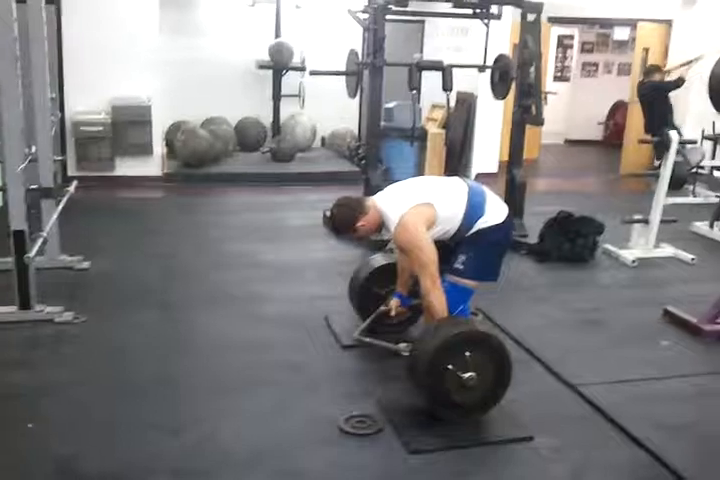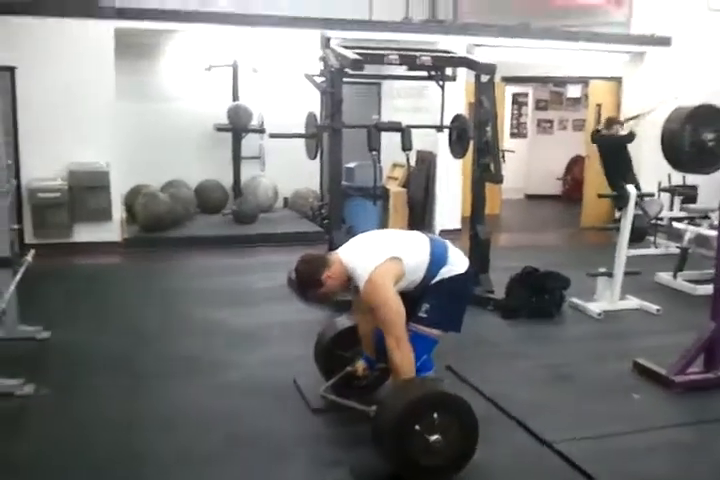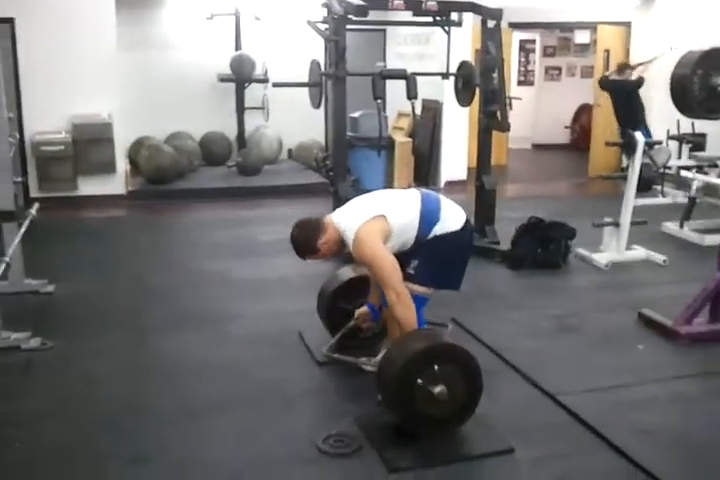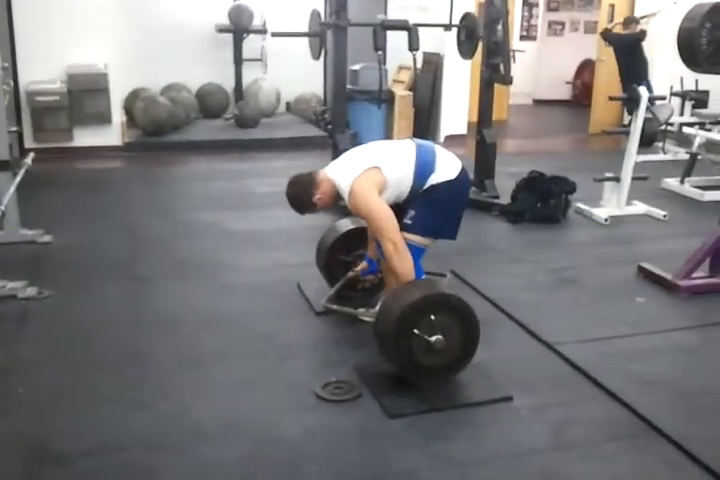
dt=1s
person 1, frame 1
left shoulder: (406, 224)
right shoulder: (383, 202)
left elbow: (431, 282)
right elbow: (406, 252)
right wrist: (401, 294)
left hip: (491, 223)
right hip: (465, 213)
left knee: (451, 298)
right knee: (426, 279)
person 1, frame 2
left shoulder: (372, 279)
right shoulder: (344, 258)
left elbow: (398, 341)
right elbow: (364, 313)
right wrist: (367, 357)
left hip: (451, 273)
right hip: (424, 268)
left knee: (414, 353)
right knee: (385, 339)
person 1, frame 3
left shoulder: (361, 239)
right shoulder: (343, 219)
left elbow: (397, 293)
right elbow: (380, 265)
right wrist: (372, 306)
left hip: (450, 230)
right hip: (426, 220)
left knee: (409, 300)
right knee: (389, 286)
person 1, frame 4
left shoulder: (357, 191)
right shoulder: (337, 172)
left elbow: (394, 244)
right elbow: (378, 222)
right wrist: (371, 259)
left hip: (445, 180)
right hip: (428, 167)
left knee: (406, 251)
right knee: (386, 239)
